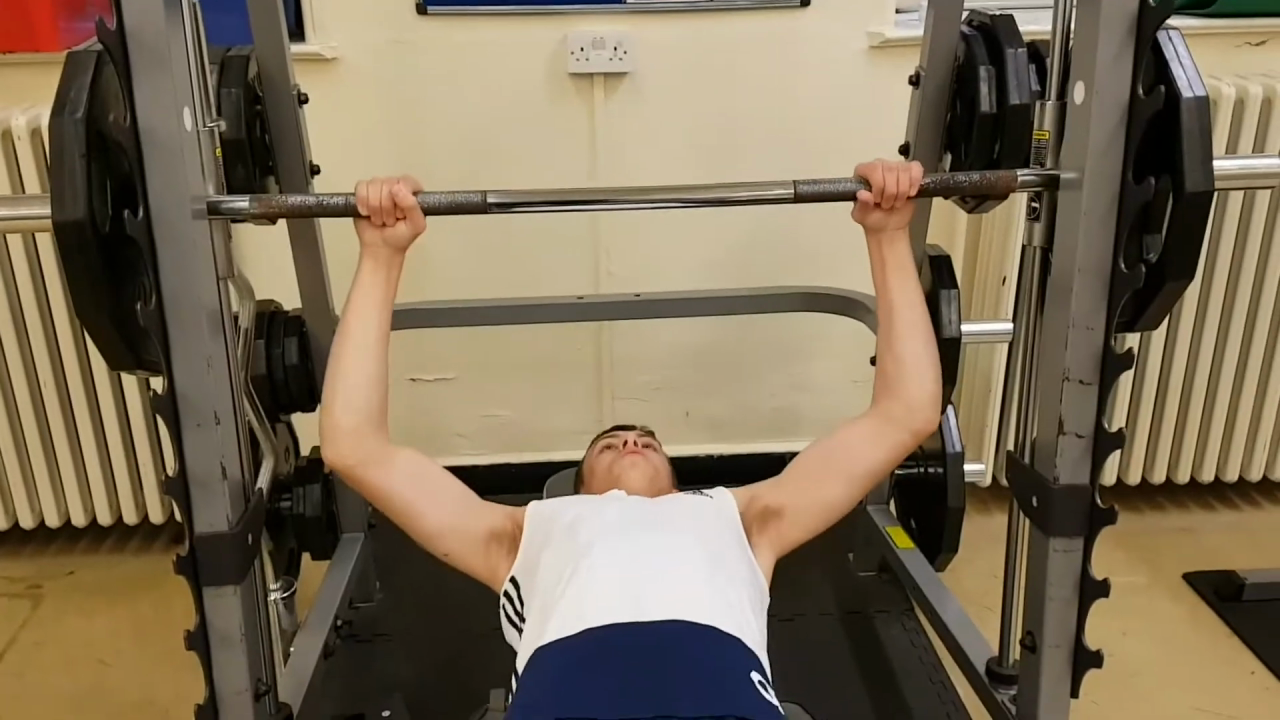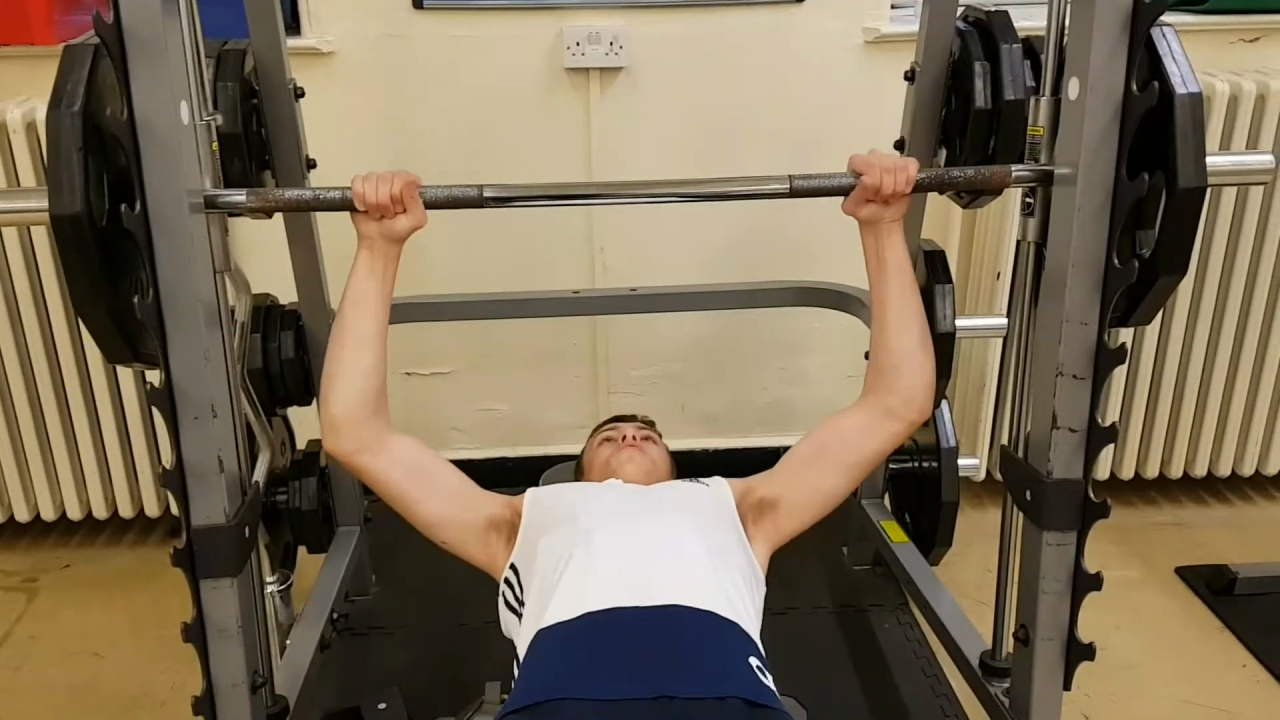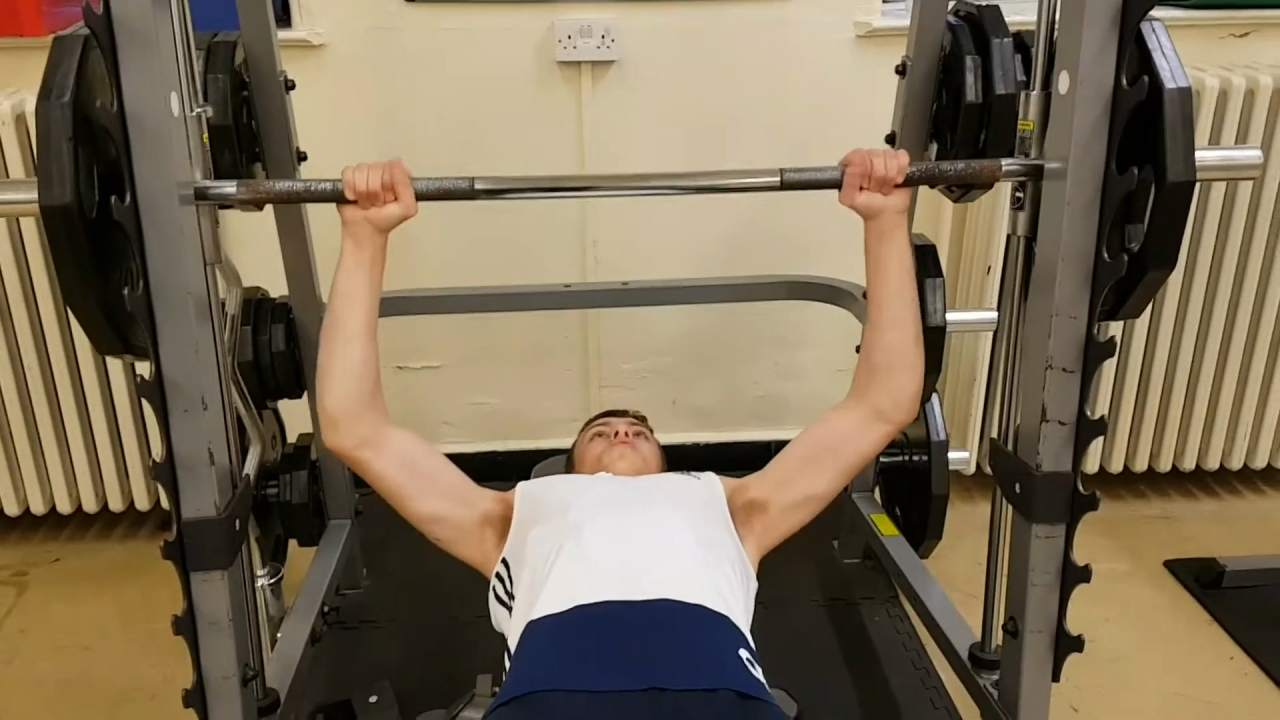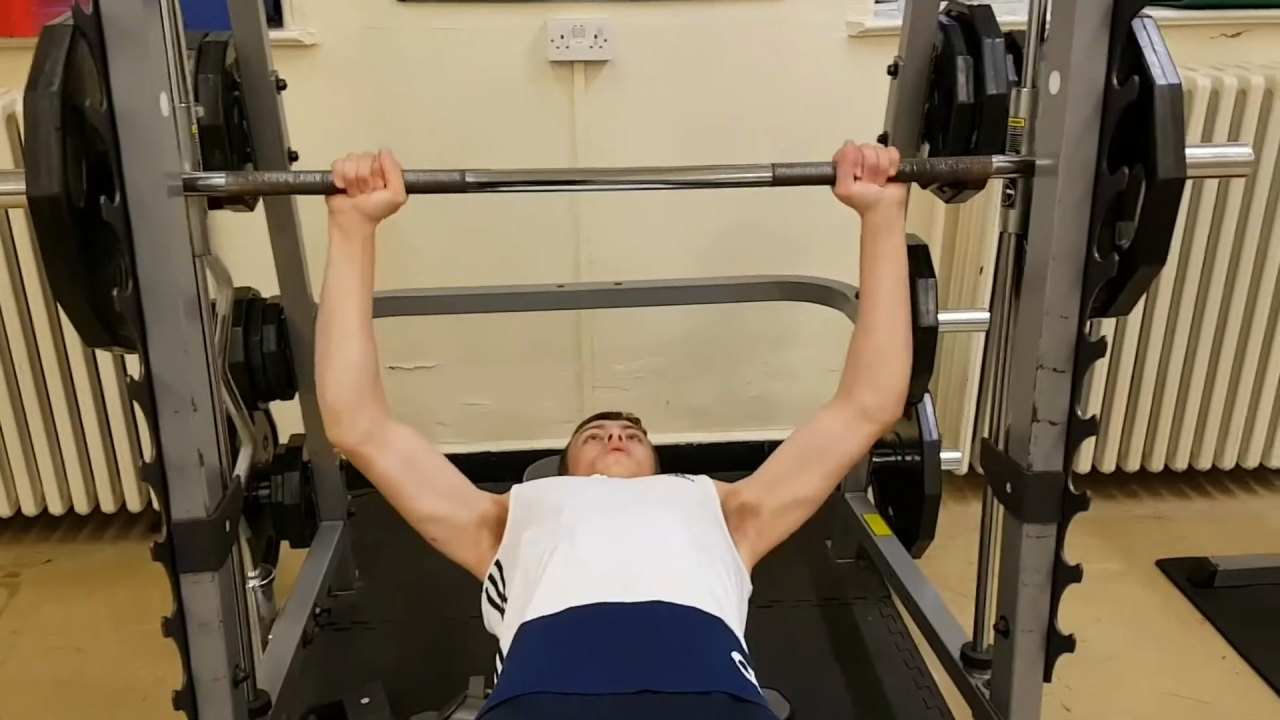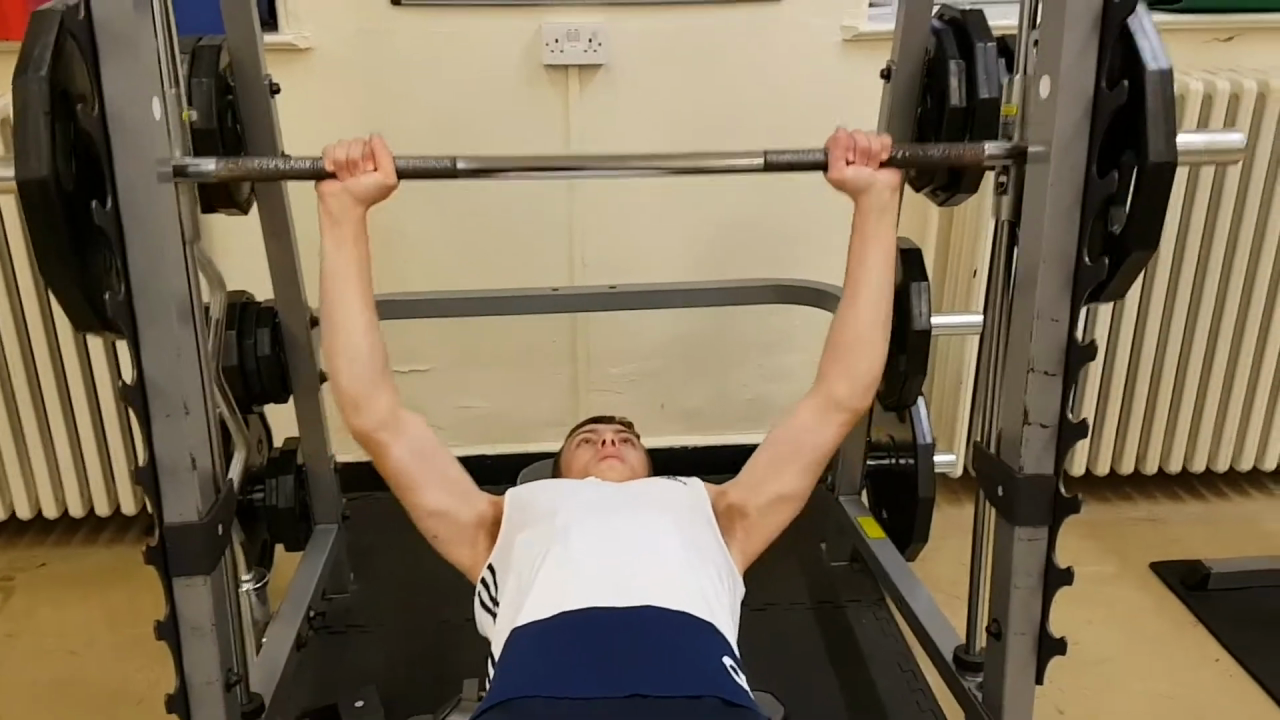
dt=0.2s
person 1, frame 1
left shoulder: (735, 516)
right shoulder: (528, 530)
left elbow: (906, 415)
right elbow: (354, 444)
left wrist: (887, 235)
right wrist: (382, 253)
person 1, frame 2
left shoulder: (733, 507)
right shoulder: (528, 517)
left elbow: (896, 405)
right elbow: (355, 433)
left wrist: (884, 227)
right wrist: (379, 244)
person 1, frame 3
left shoulder: (721, 501)
right shoulder: (520, 512)
left elbow: (882, 406)
right elbow: (354, 428)
left wrist: (885, 219)
right wrist: (364, 235)
person 1, frame 4
left shoulder: (716, 508)
right shoulder: (513, 515)
left elbow: (869, 405)
right elbow: (358, 424)
left wrist: (882, 214)
right wrist: (352, 224)
person 1, frame 5
left shoulder: (707, 510)
right shoulder: (510, 518)
left elbow: (842, 394)
right elbow: (371, 409)
left wrist: (875, 201)
right wrist: (344, 209)
